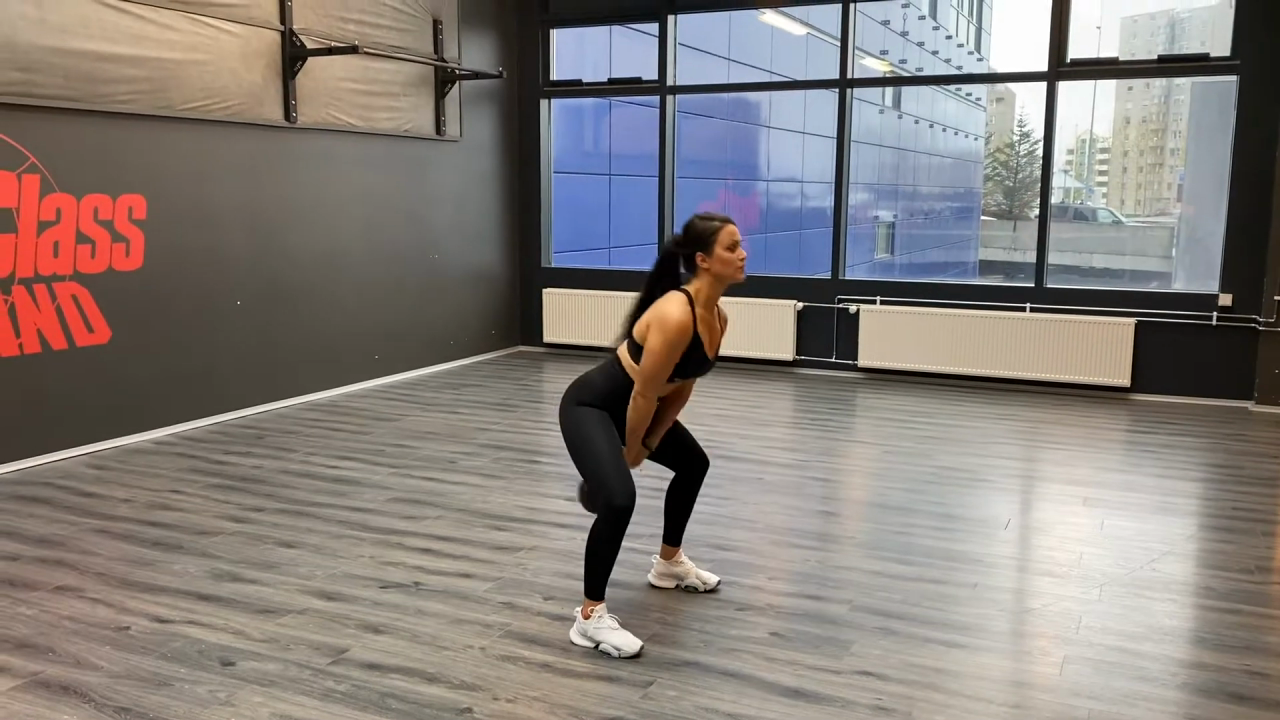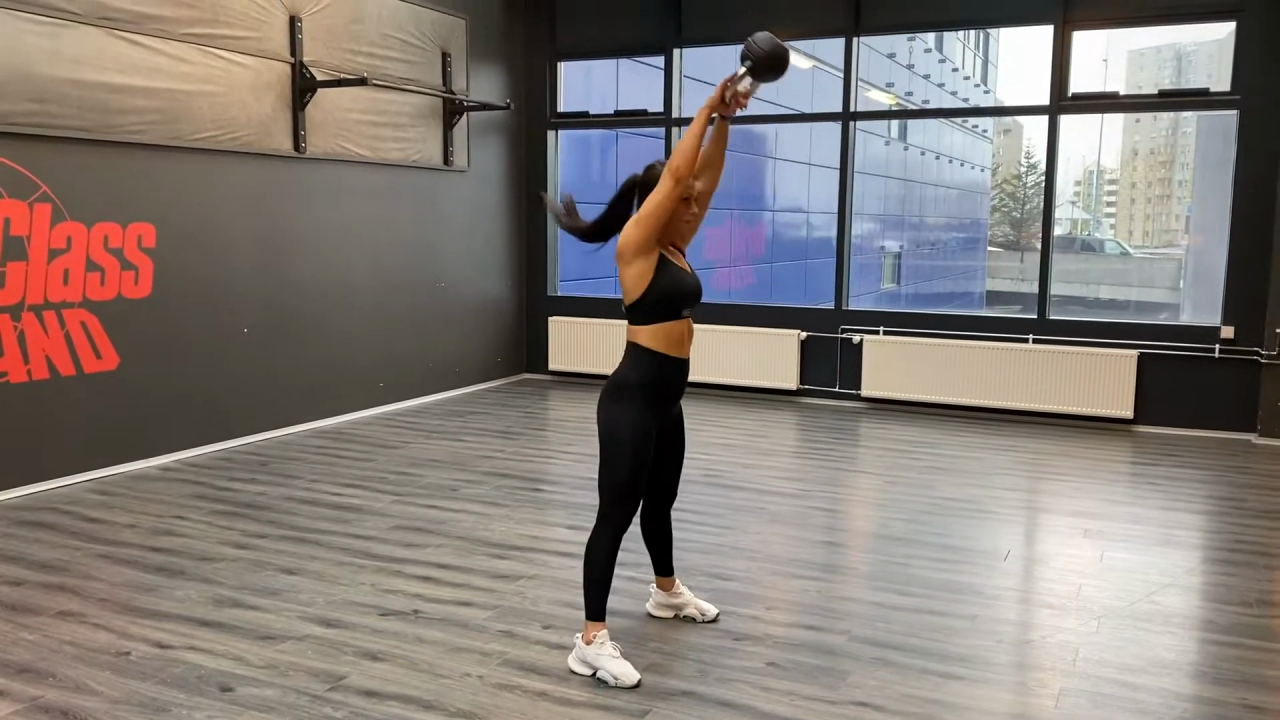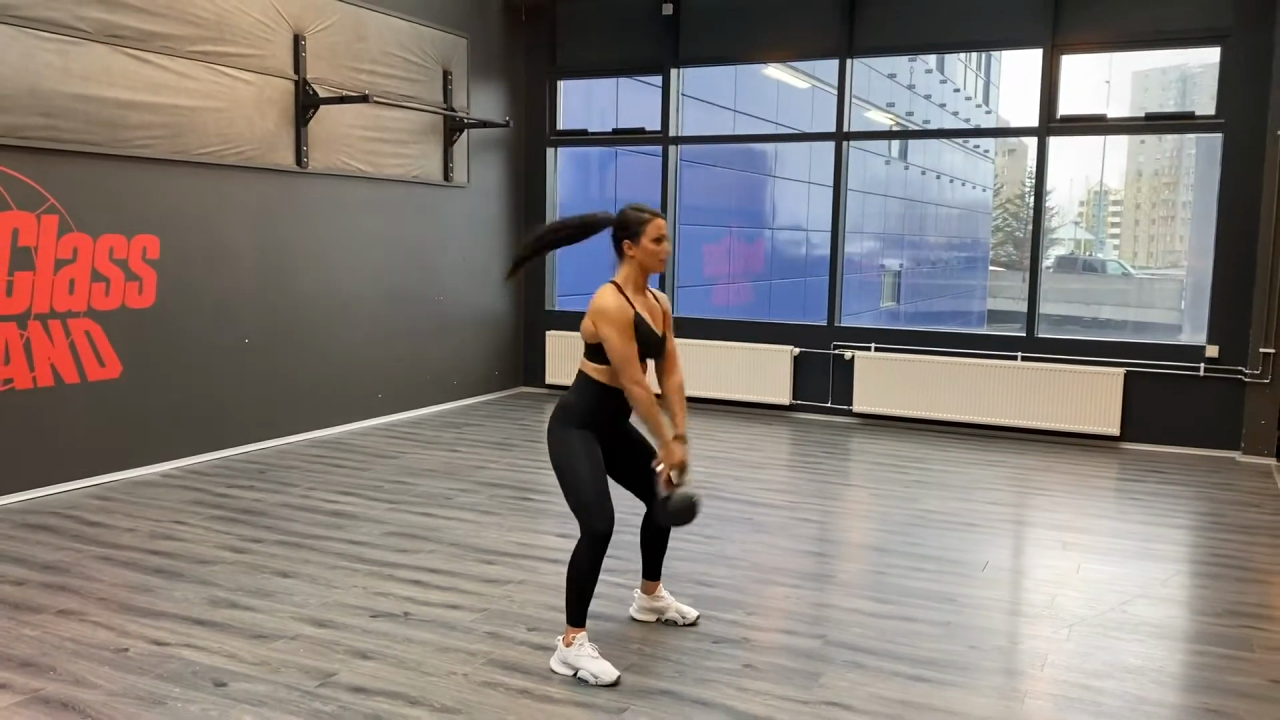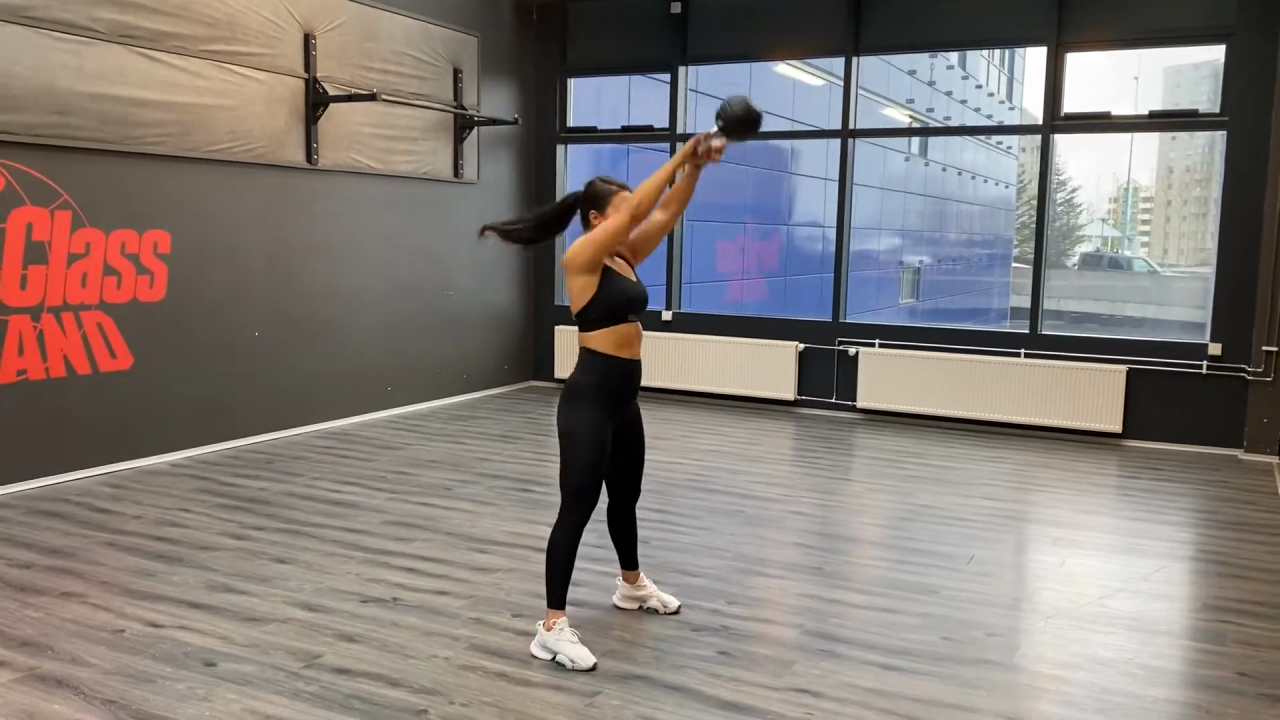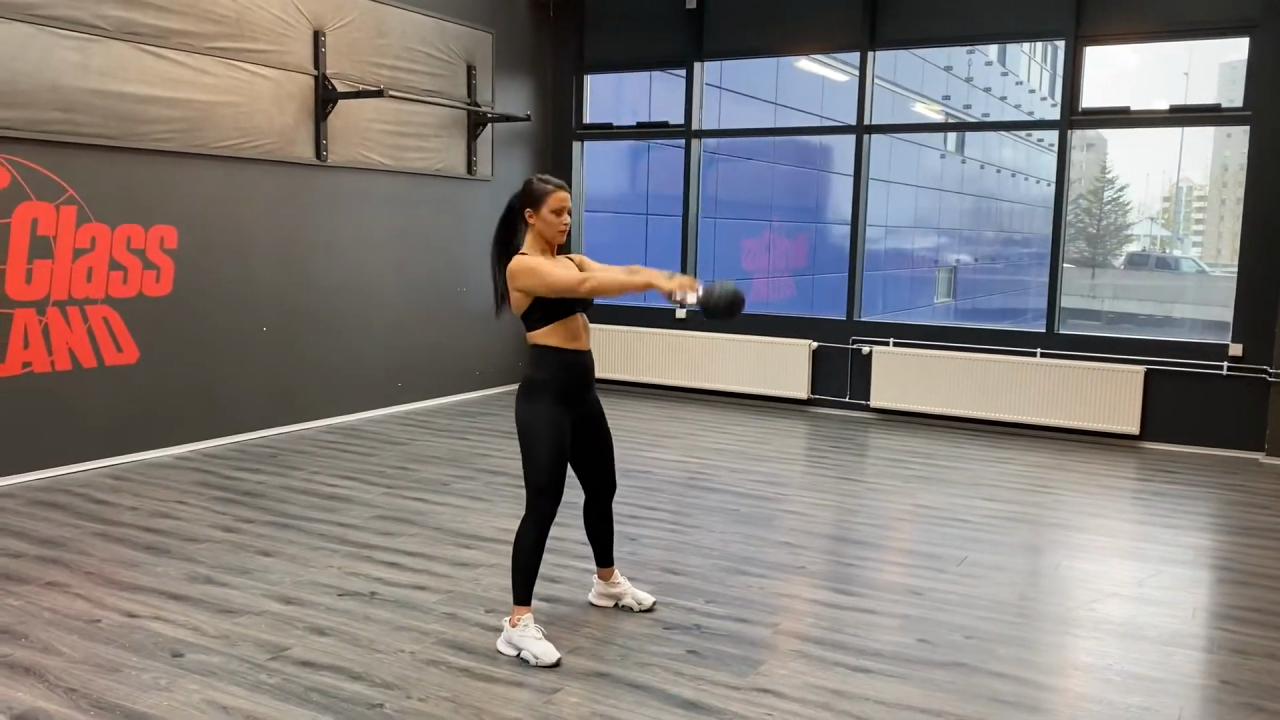
dt=1s
person 1, frame 1
left shoulder: (717, 316)
right shoulder: (675, 314)
left elbow: (680, 389)
right elbow: (643, 395)
left wrist: (644, 447)
right wrist: (630, 449)
left hip: (636, 405)
right hip: (589, 405)
left knee: (694, 463)
right knee: (619, 499)
left ankle: (669, 563)
right ankle: (591, 617)
person 1, frame 2
left shoulder: (673, 248)
right shoulder: (635, 244)
left elbow: (704, 185)
right elbow: (676, 179)
left wrist: (723, 120)
right wrist: (707, 112)
left hip: (666, 396)
right hip: (631, 397)
left knee: (660, 500)
right knee: (618, 511)
left ankle: (666, 592)
right ankle: (591, 642)
person 1, frame 3
left shoulder: (658, 301)
right shoulder: (611, 302)
left elbow: (671, 372)
right elbow: (635, 384)
left wrist: (680, 436)
right wrist: (667, 446)
left hip: (614, 424)
right hip: (577, 426)
left knee: (662, 497)
right knee: (599, 524)
left ankle: (650, 596)
right ankle: (571, 644)
person 1, frame 4
left shoulder: (623, 258)
right shoulder: (582, 258)
left elbow: (665, 215)
right elbow: (632, 213)
left wrist: (692, 166)
right wrist: (682, 158)
left hip: (624, 395)
right hip: (589, 399)
left knee: (625, 497)
right knee: (578, 508)
left ankle: (631, 585)
right ankle: (551, 627)
person 1, frame 5
left shoulder: (569, 261)
right shoulder: (523, 265)
left elbow: (612, 273)
right elbow: (586, 286)
left wrist: (664, 278)
right wrist: (655, 281)
left hip: (582, 392)
right hip: (544, 395)
left knee: (602, 489)
right knee: (543, 504)
left ankle: (607, 582)
right ankle: (518, 623)
